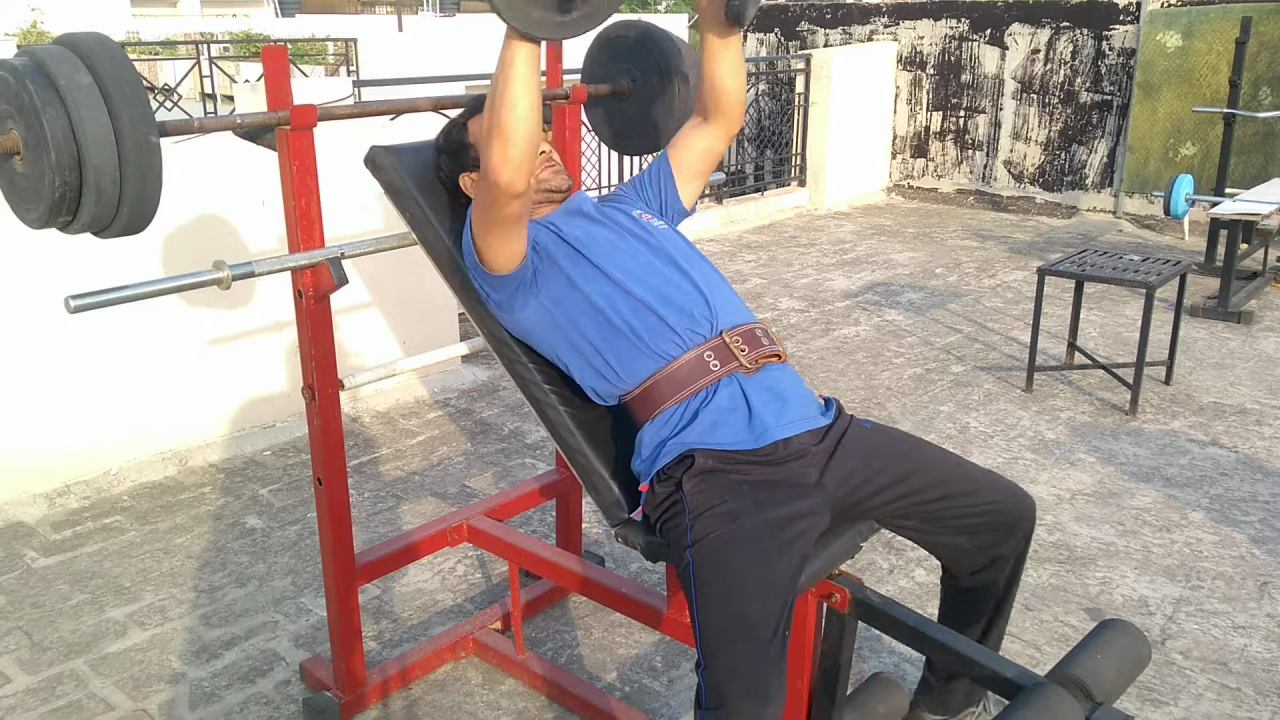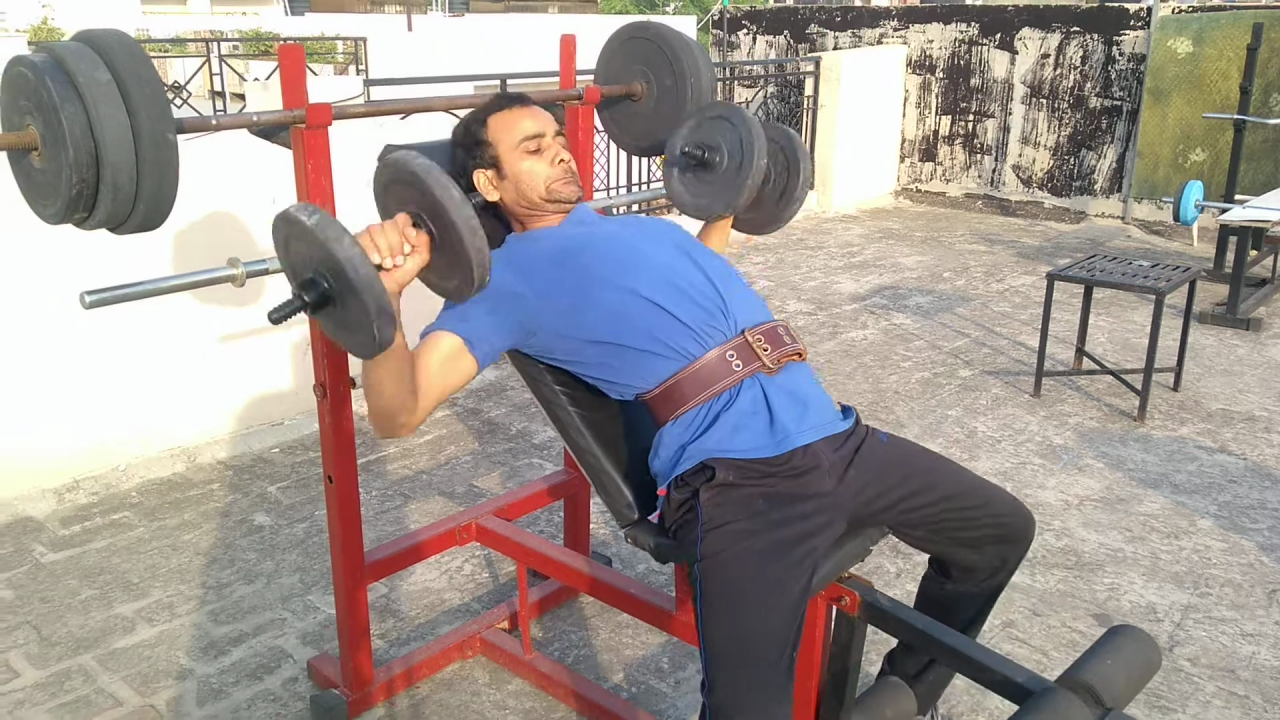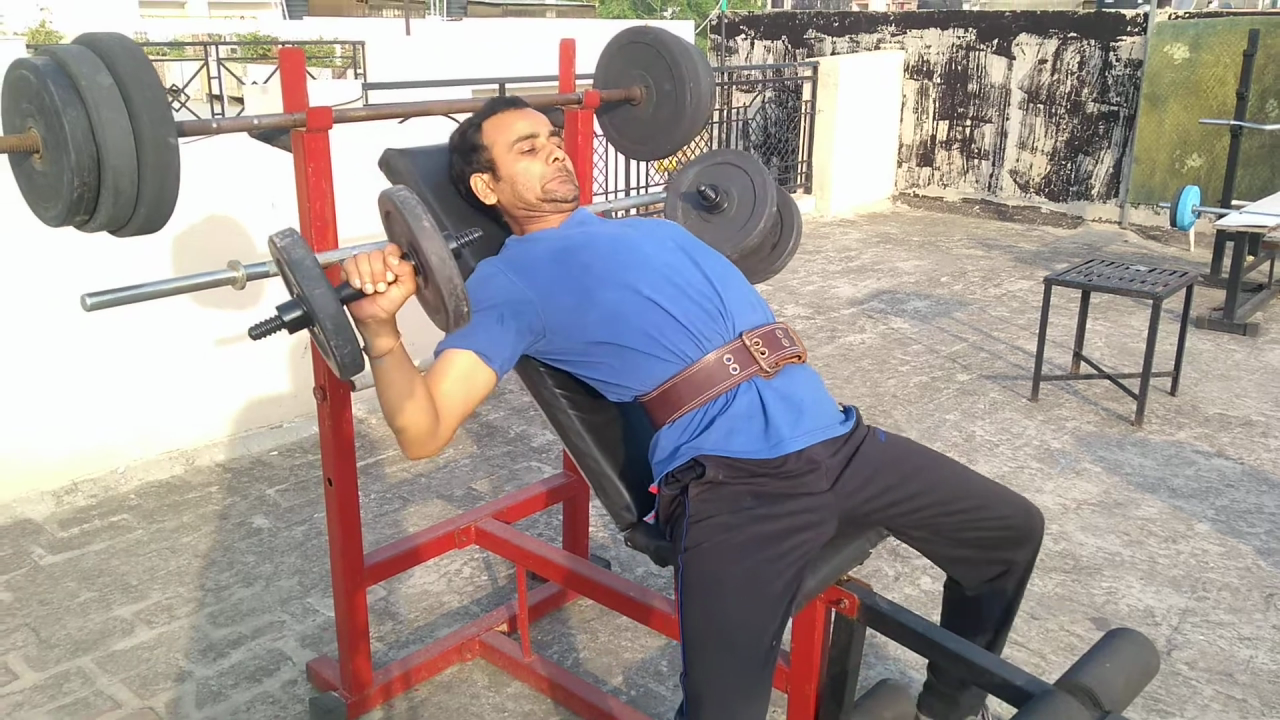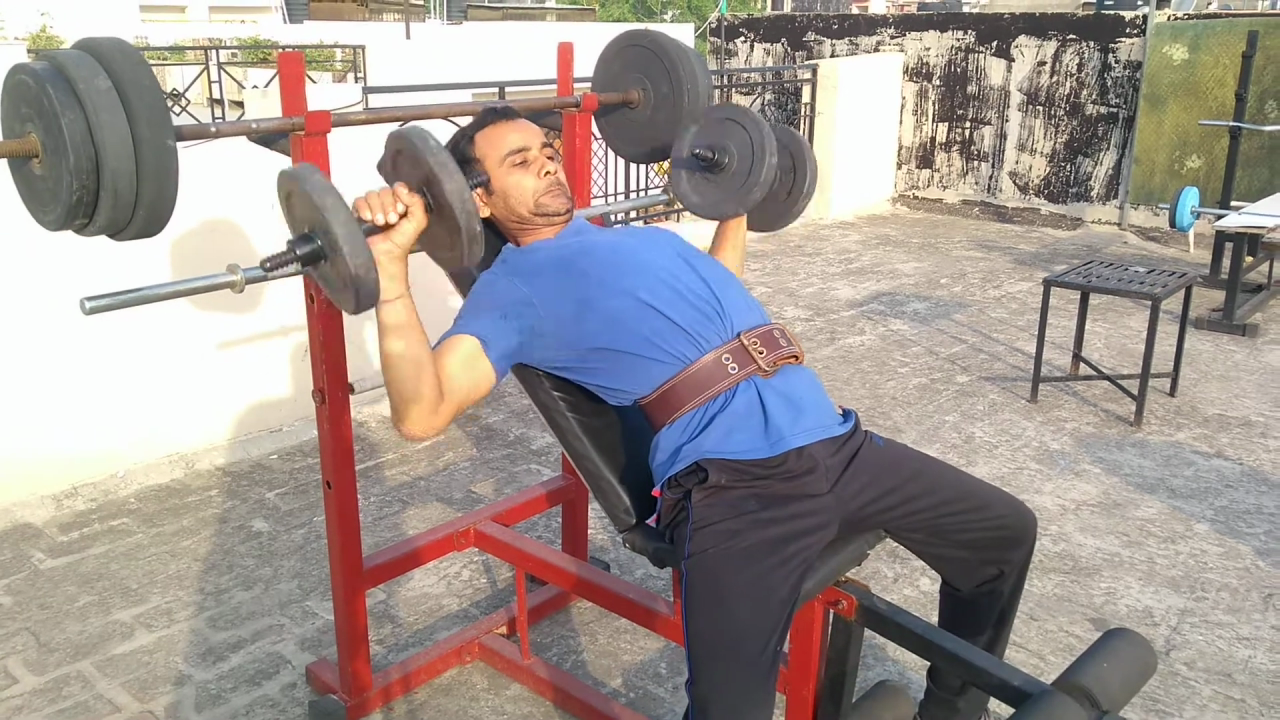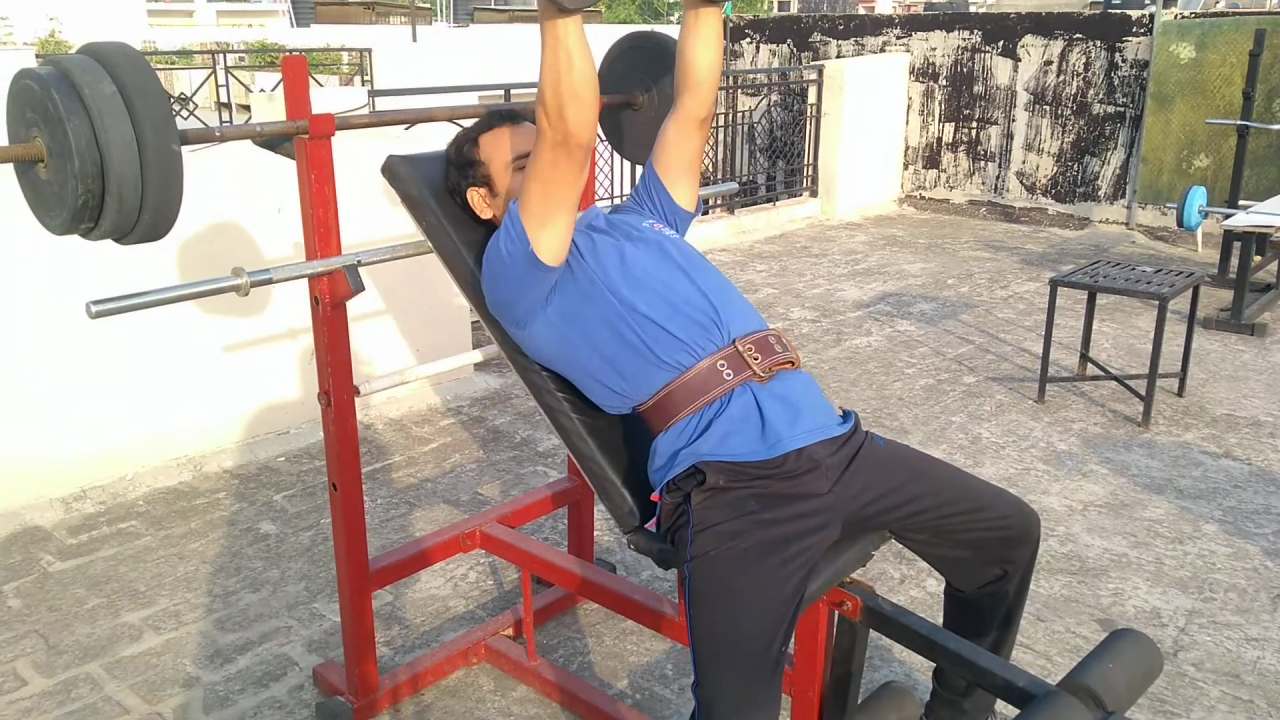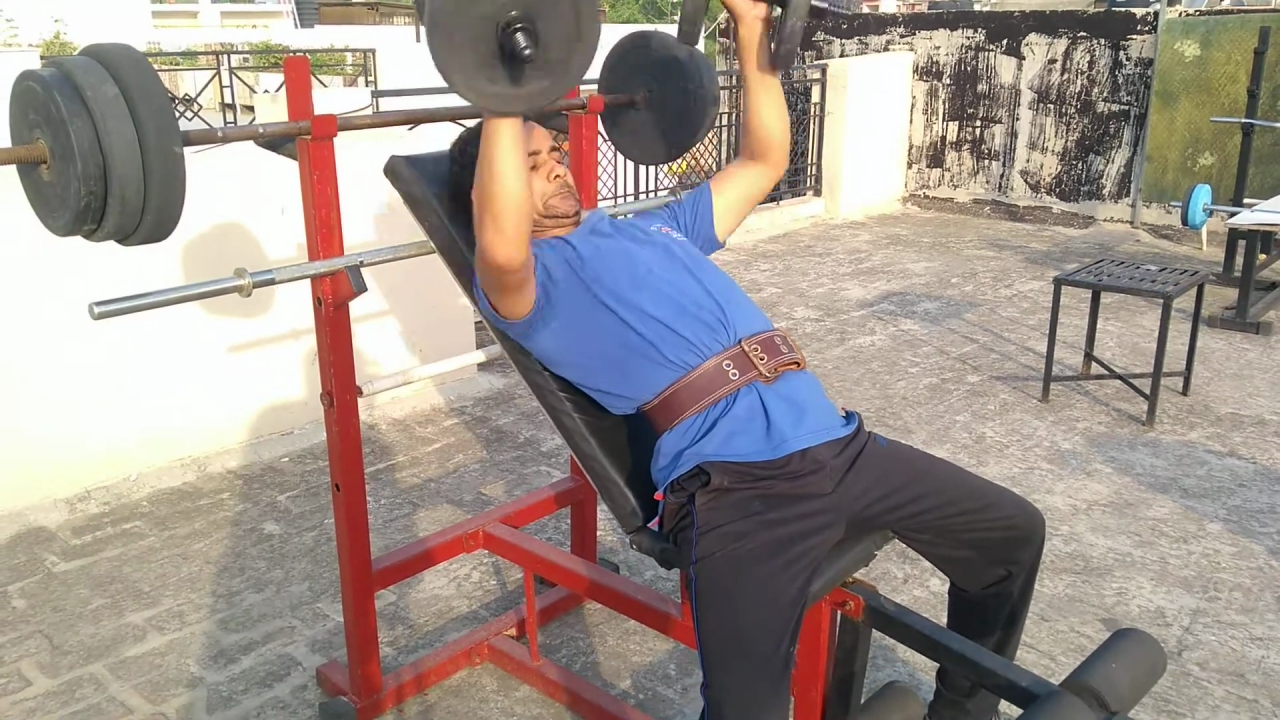
dt=0.5s
person 1, frame 1
left shoulder: (629, 208)
right shoulder: (509, 257)
left elbow: (719, 120)
right elbow: (511, 180)
left hip: (814, 427)
right hip: (717, 472)
left knee: (1004, 515)
person 1, frame 2
left shoulder: (638, 225)
right shoulder: (506, 275)
right elbow: (396, 412)
right wrist: (384, 289)
left hip: (835, 436)
right hip: (736, 478)
left knee: (1004, 528)
person 1, frame 3
left shoulder: (644, 227)
right shoulder: (509, 279)
right elbow: (424, 430)
right wrist: (378, 325)
left hip: (834, 434)
right hip: (732, 478)
left knee: (1013, 529)
person 1, frame 4
left shoulder: (634, 236)
right shoulder: (511, 287)
left elbow: (724, 270)
right elbow: (423, 410)
right wrist: (392, 267)
left hip: (828, 436)
right hip: (727, 480)
left knee: (1005, 532)
person 1, frame 5
left shoulder: (638, 223)
right shoulder: (518, 273)
left elbow: (692, 110)
right elbow: (569, 132)
left hip: (829, 438)
right hip: (732, 484)
left knee: (1009, 531)
person 1, frame 6
left shoulder: (646, 231)
right shoulder: (531, 272)
left elbow: (764, 163)
right elbow: (504, 259)
right wrist: (504, 106)
left hip: (835, 440)
right hip: (739, 483)
left knee: (1013, 532)
